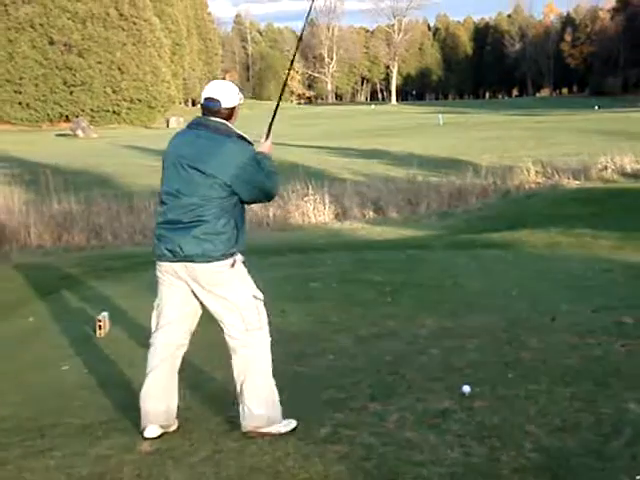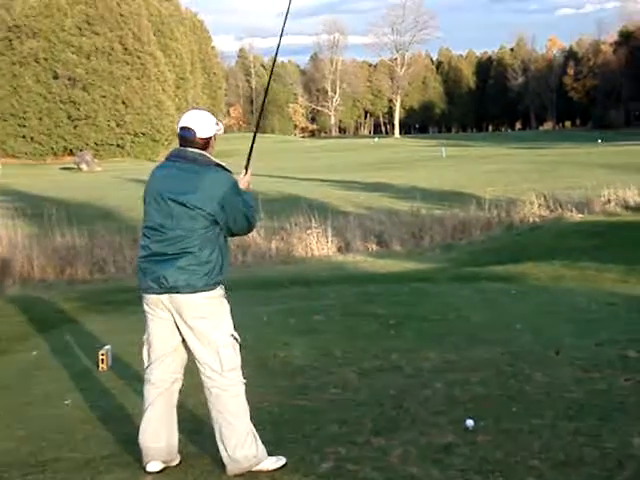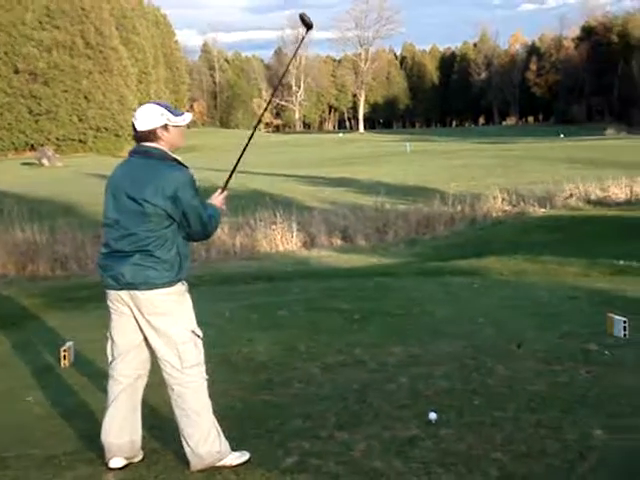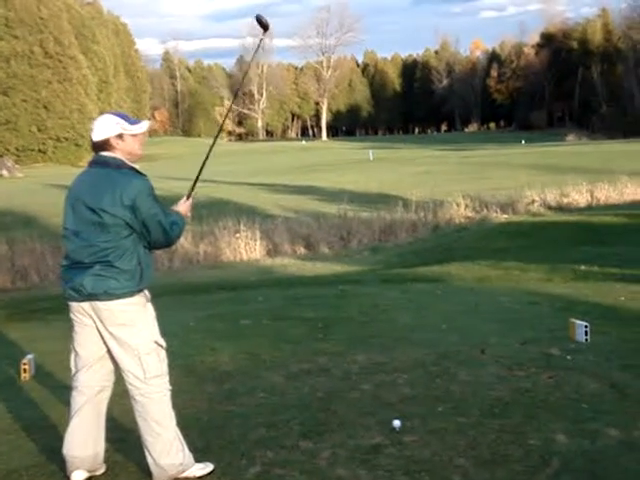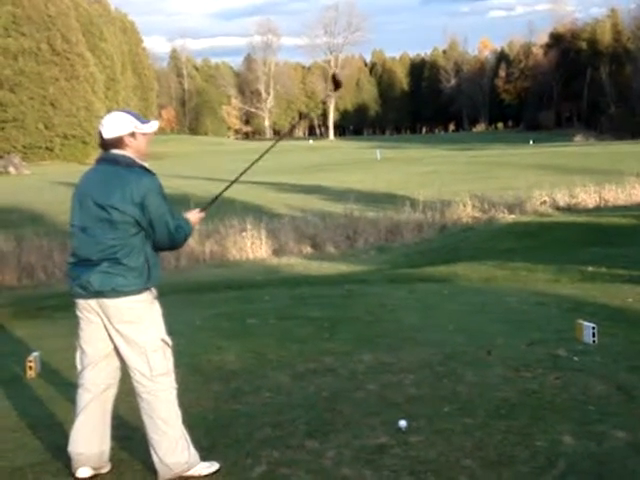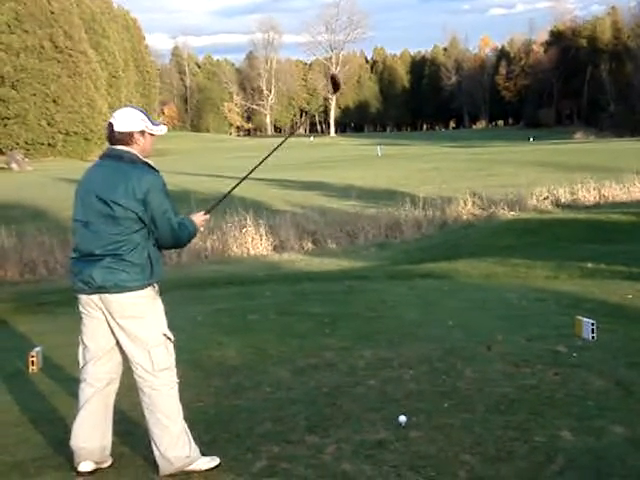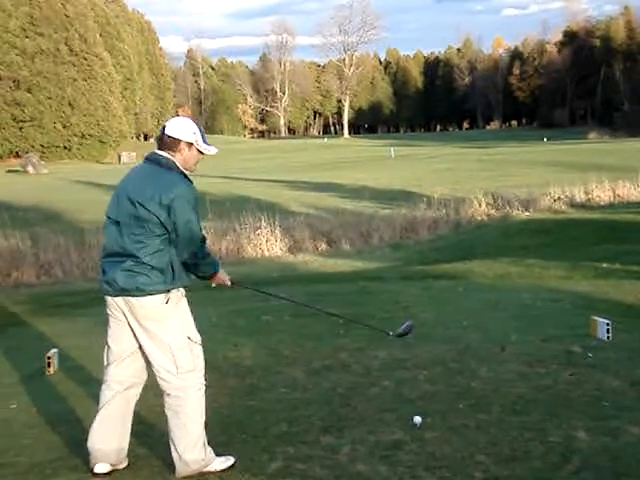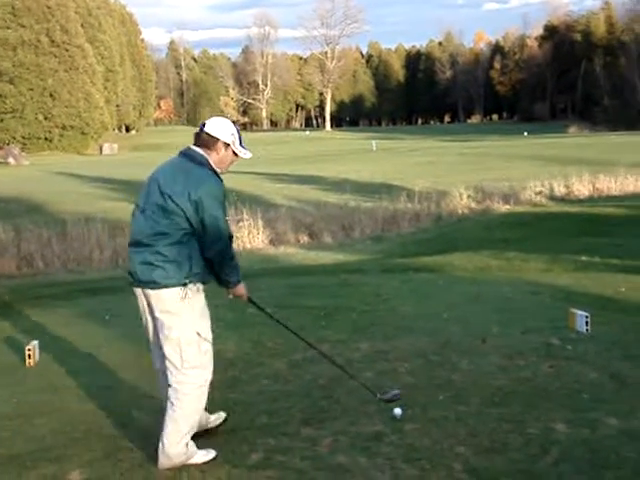
dt=0.5s
person 1, frame 1
left shoulder: (179, 141)
right shoulder: (239, 151)
right elbow: (265, 191)
right wrist: (263, 158)
left hip: (171, 255)
right hip: (215, 258)
left knee: (167, 336)
right knee: (249, 333)
left ankle: (155, 418)
right ankle: (260, 415)
person 1, frame 2
left shoulder: (158, 175)
right shoulder: (219, 181)
right elbow: (243, 224)
right wrist: (244, 192)
left hip: (155, 288)
right hip: (198, 290)
left knee: (159, 371)
right knee: (223, 374)
left ankle: (157, 452)
right ankle: (242, 456)
person 1, frame 3
left shoulder: (121, 172)
right shoulder: (174, 175)
right elbow: (200, 228)
left wrist: (201, 206)
right wrist: (214, 208)
left hip: (118, 283)
right hip: (159, 286)
left knee: (124, 367)
right knee: (185, 368)
left ankle: (119, 447)
right ankle: (207, 451)
person 1, frame 4
left shoulder: (80, 183)
right shoulder: (132, 184)
right elbow: (162, 236)
left wrist: (164, 213)
right wrist: (179, 214)
left hip: (81, 294)
right hip: (120, 296)
left knee: (88, 379)
right knee: (149, 380)
person 1, frame 5
left shoulder: (87, 181)
right shoulder: (142, 182)
right elbow: (168, 237)
left wrist: (176, 222)
right wrist: (187, 223)
left hip: (87, 291)
right hip: (127, 293)
left knee: (94, 376)
right knee: (155, 377)
person 1, frame 6
left shoulder: (90, 176)
right shoulder: (145, 178)
right elbow: (170, 235)
right wrist: (192, 224)
left hip: (90, 286)
right hip: (130, 289)
left knee: (96, 371)
right knee: (157, 373)
person 1, frame 7
left shoulder: (132, 178)
right shoulder: (176, 187)
right elbow: (191, 247)
right wrist: (214, 272)
left hip: (118, 289)
right hip: (156, 293)
left knee: (121, 373)
right knee: (185, 374)
person 1, frame 8
left shoulder: (165, 170)
right shoulder: (207, 184)
right elbow: (217, 243)
right wrist: (233, 280)
left hip: (145, 276)
right hip: (176, 283)
left knee: (170, 357)
right knee: (191, 367)
left ankle: (191, 419)
right ankle: (175, 449)
